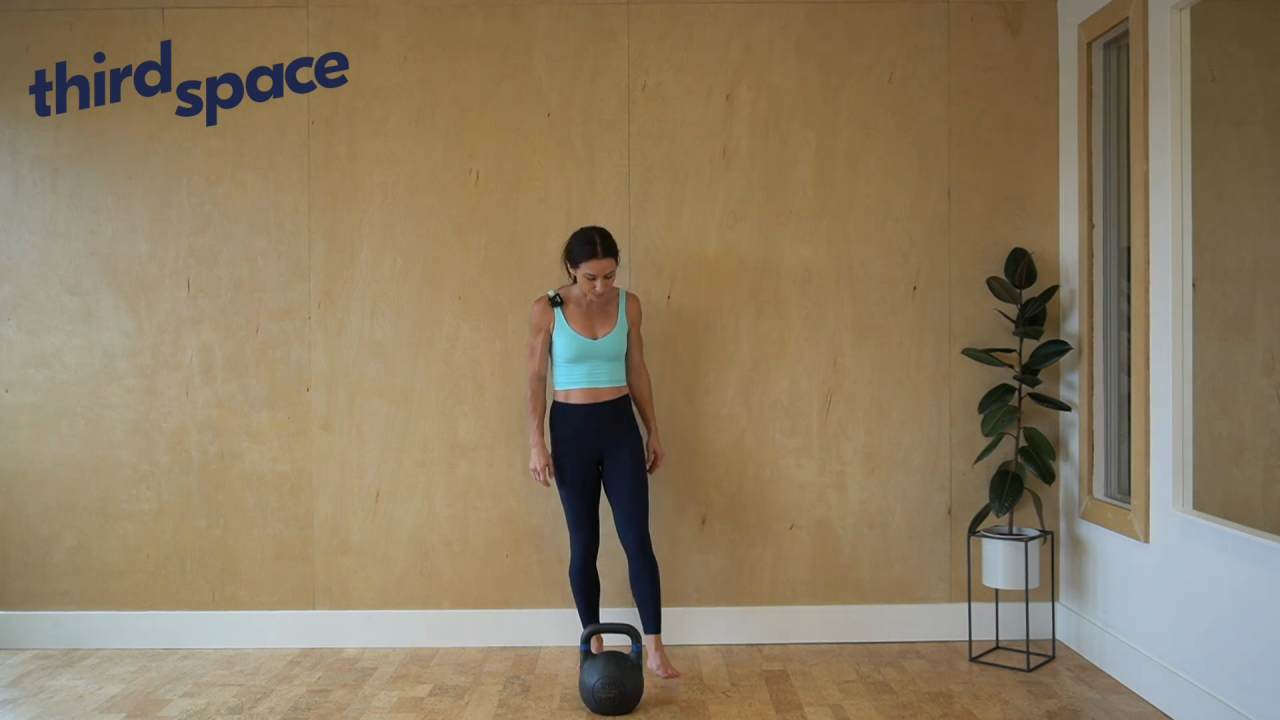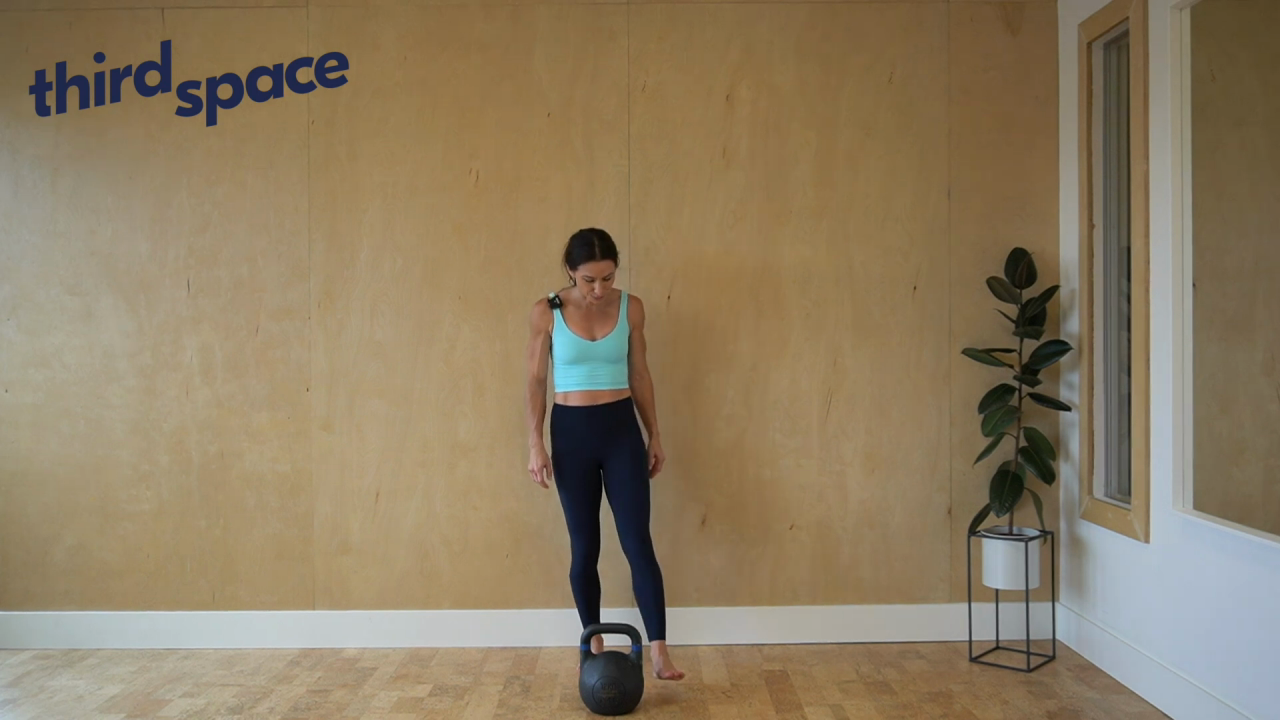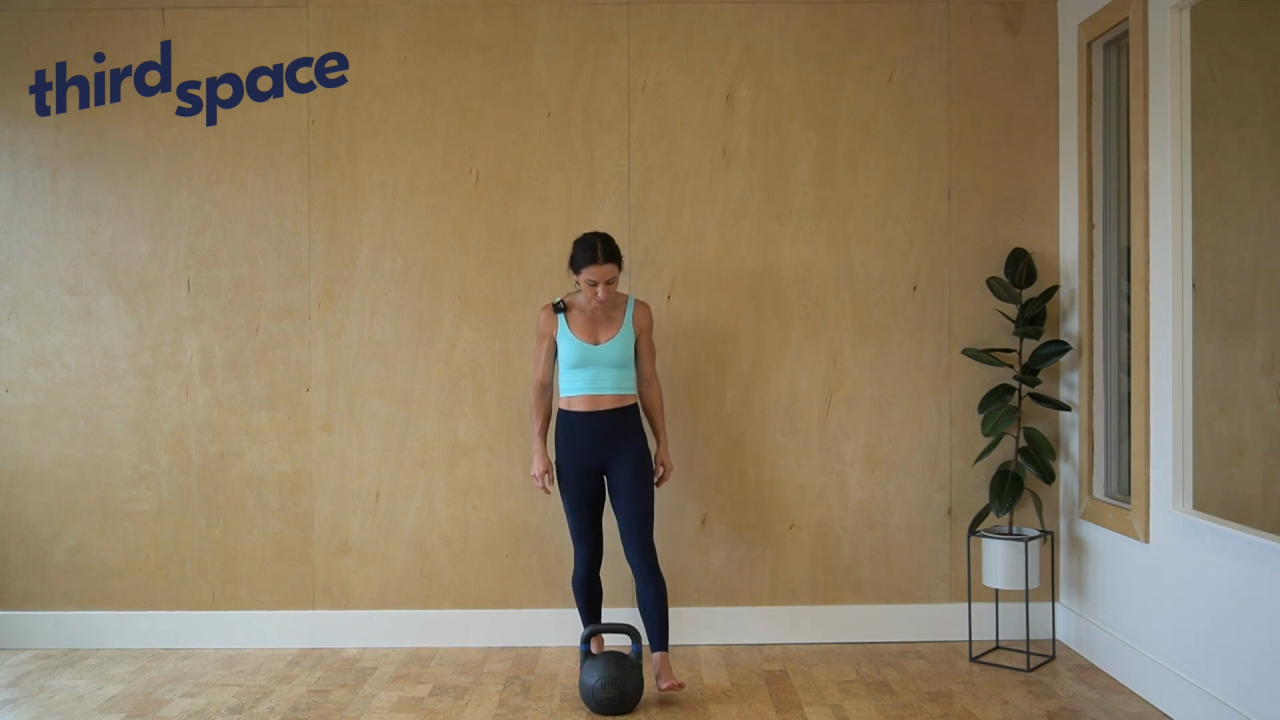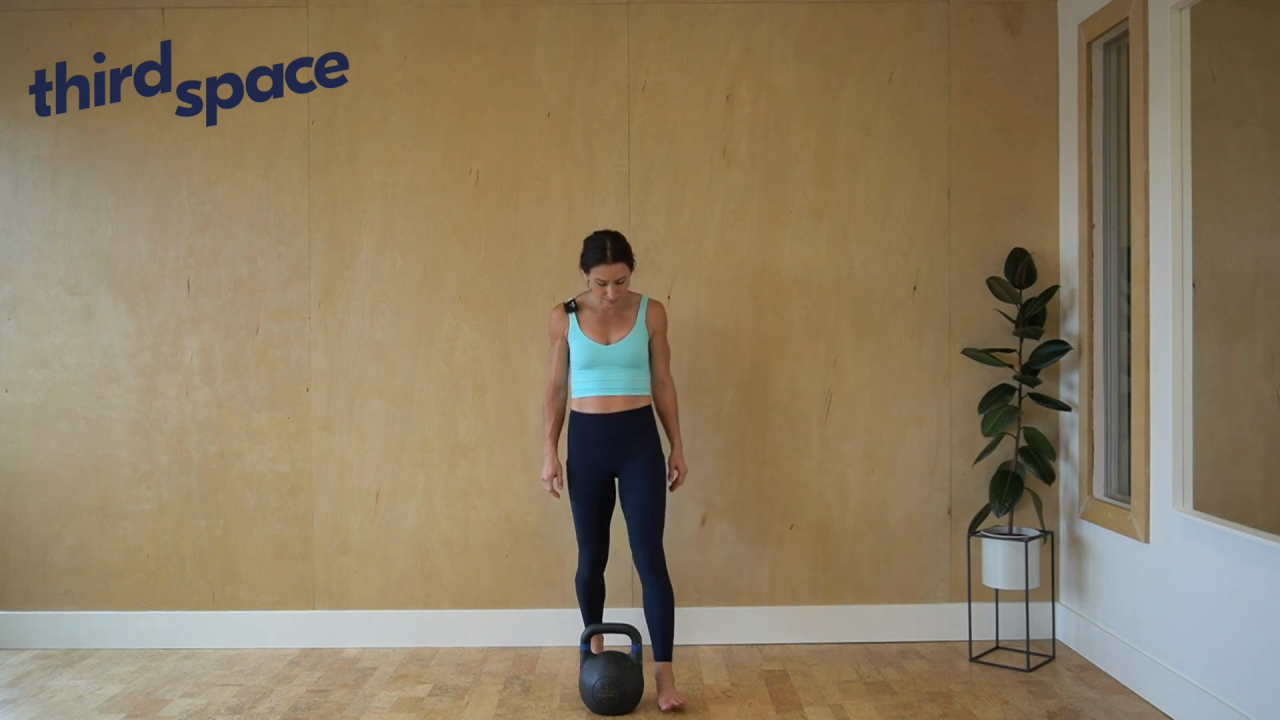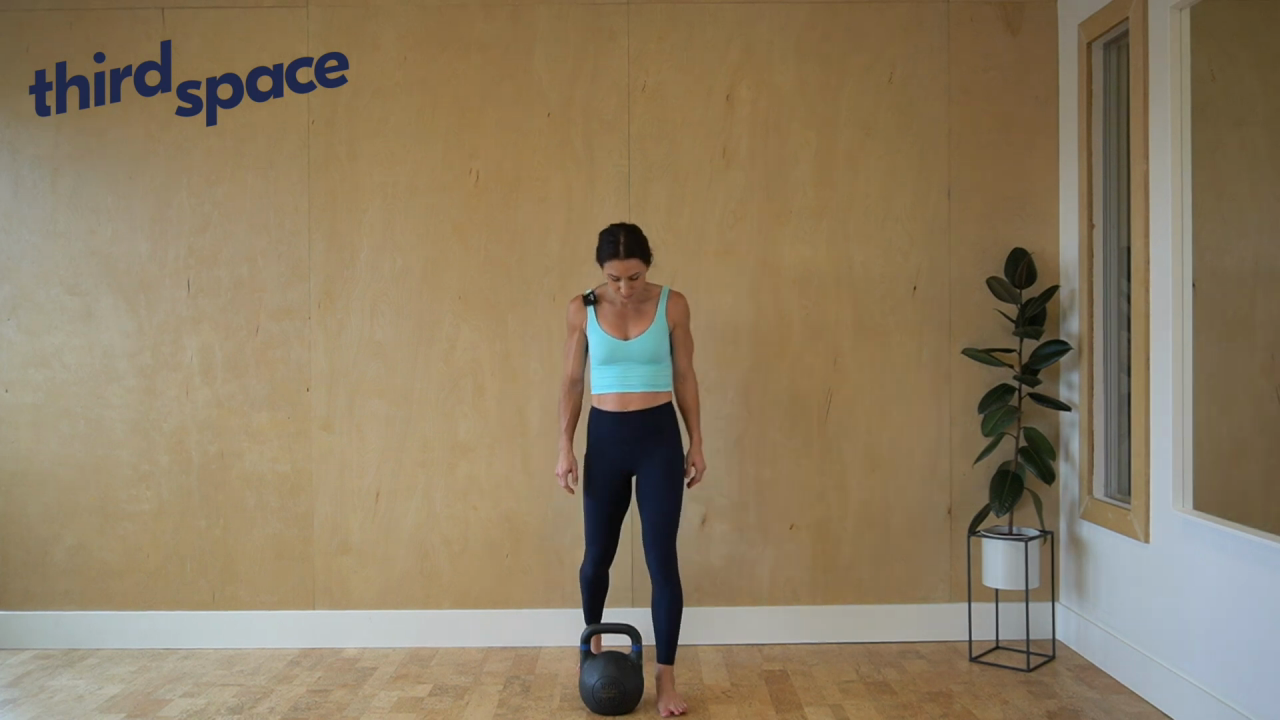
dt=0.2s
person 1, frame 1
left shoulder: (629, 305)
right shoulder: (546, 309)
left elbow: (636, 371)
right elbow: (536, 379)
left wrist: (653, 431)
right wrist: (537, 443)
left hip: (620, 426)
right hip: (571, 428)
left knee: (637, 539)
right knee: (583, 543)
left ankle: (654, 646)
right ankle: (594, 642)
person 1, frame 2
left shoulder: (630, 308)
right shoulder: (547, 311)
left elbow: (639, 374)
right elbow: (536, 381)
left wrist: (654, 435)
right wrist: (535, 444)
left hip: (621, 429)
right hip: (571, 431)
left knee: (638, 543)
right knee: (584, 546)
left ankle: (659, 651)
right ankle: (595, 644)
person 1, frame 3
left shoulder: (638, 313)
right shoulder: (552, 316)
left elbow: (648, 381)
right elbow: (542, 386)
left wrist: (662, 443)
right wrist: (539, 449)
left hip: (626, 436)
right hip: (575, 438)
left knee: (641, 551)
right knee: (587, 552)
left ankle: (661, 660)
right ankle: (595, 646)
person 1, frame 4
left shoulder: (651, 312)
right shoulder: (564, 316)
left elbow: (662, 382)
right elbow: (555, 387)
left wrist: (677, 446)
right wrist: (550, 452)
left hip: (639, 439)
right hip: (586, 440)
left knee: (650, 557)
right knee: (591, 555)
left ankle: (664, 672)
right ankle: (595, 645)
person 1, frame 5
left shoulder: (672, 304)
right shoulder: (582, 308)
left elbow: (684, 376)
right elbow: (572, 380)
left wrist: (696, 442)
right wrist: (565, 447)
left hip: (659, 436)
right hip: (605, 436)
left knee: (662, 558)
right knee: (598, 553)
left ankle: (666, 676)
right ankle: (594, 639)
